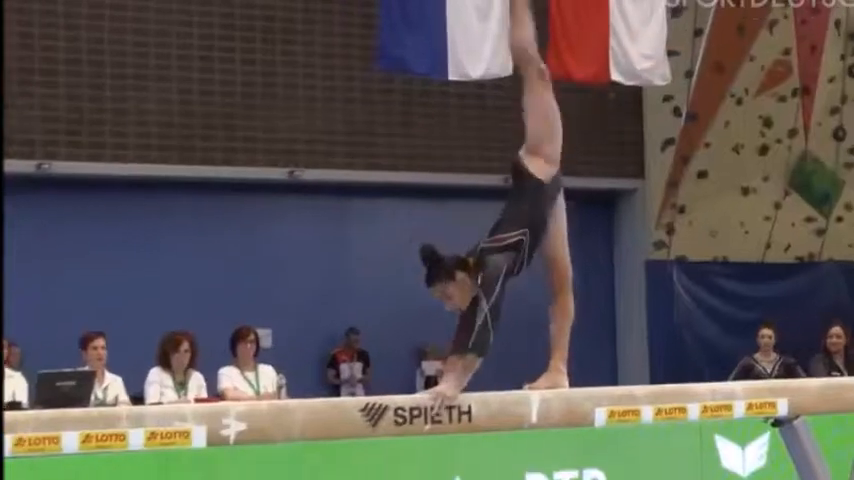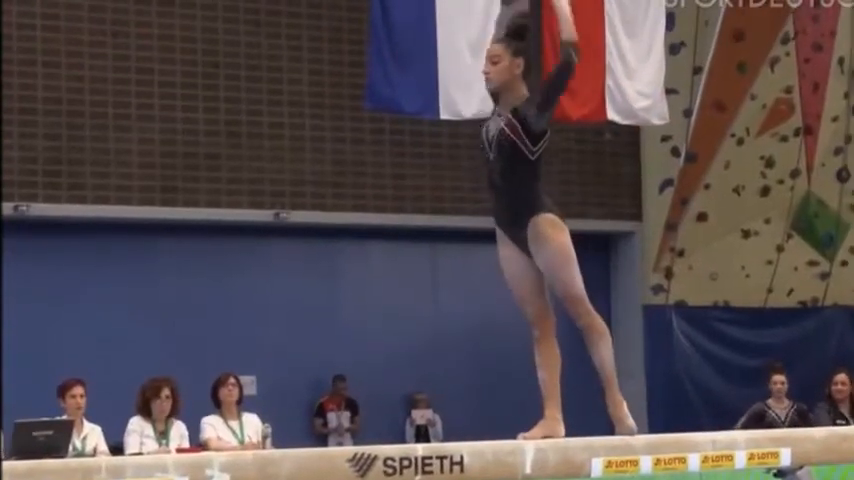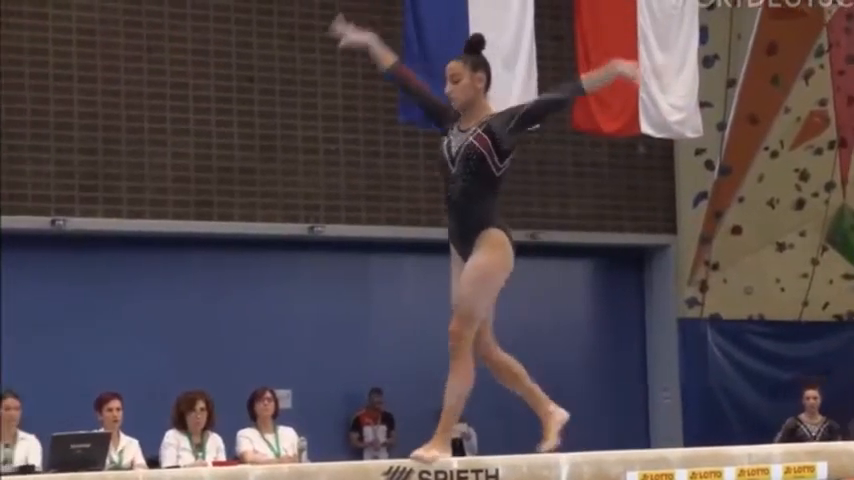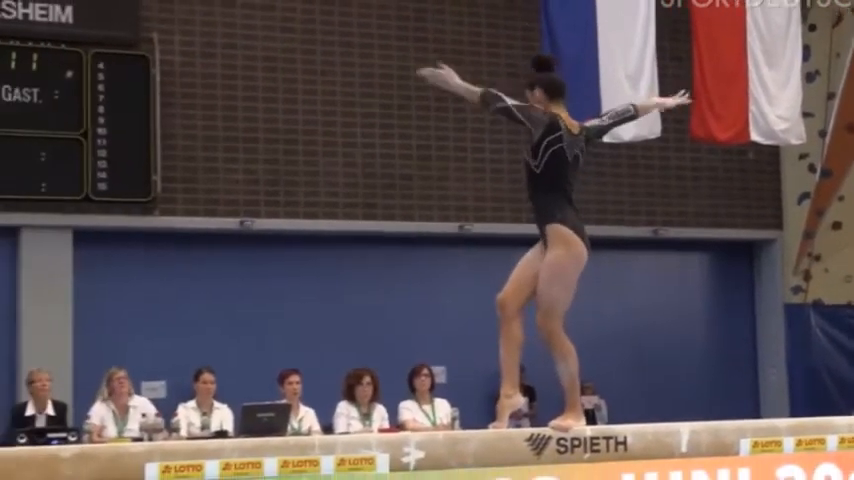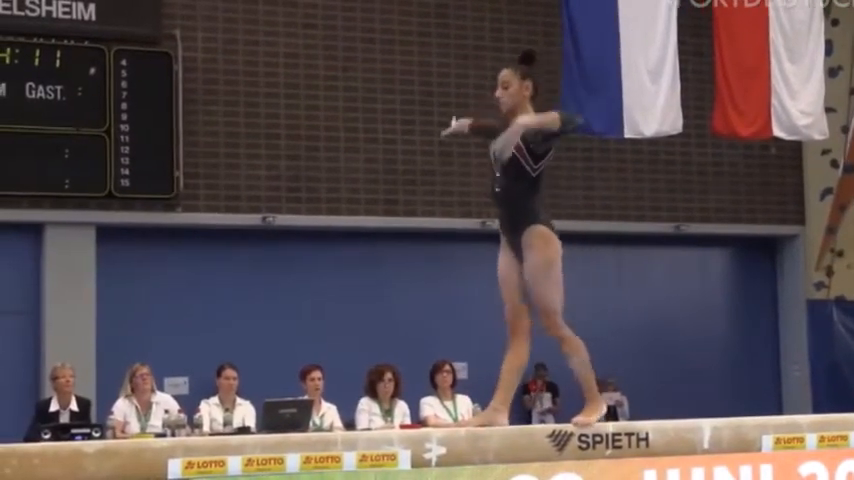
dt=1s
person 1, frame 1
left shoulder: (490, 271)
right shoulder: (478, 279)
left elbow: (480, 332)
right elbow: (468, 336)
left wrist: (451, 382)
right wrist: (451, 381)
left hip: (538, 174)
right hip: (538, 189)
right knee: (561, 285)
person 1, frame 2
left shoulder: (534, 107)
right shoulder: (501, 107)
left elbow: (567, 64)
left hip: (539, 222)
right hip: (508, 230)
left knee: (580, 311)
right knee: (539, 323)
left ankle: (615, 399)
right ankle: (552, 417)
person 1, frame 3
left shoulder: (505, 123)
right shoulder: (450, 124)
left elbow: (559, 97)
right elbow: (407, 82)
left wrist: (611, 70)
right wrist: (369, 41)
left hip: (490, 243)
right hip: (460, 246)
left knee: (459, 337)
right knee: (482, 347)
left ankle: (442, 440)
right ankle: (548, 411)
person 1, frame 4
left shoulder: (547, 124)
right shoulder: (581, 131)
left elbow: (498, 102)
right elbow: (621, 114)
left wrist: (455, 84)
right wrist: (663, 103)
left hip: (565, 236)
right hip: (552, 236)
left knee: (549, 324)
right knee: (507, 304)
left ankle: (575, 411)
right ankle: (510, 392)
person 1, frame 5
left shoulder: (537, 131)
right shoulder: (507, 131)
left elbow: (569, 119)
right elbow: (488, 127)
left wrist: (523, 122)
right wrist: (462, 124)
left hip: (537, 237)
right hip: (511, 239)
left knee: (553, 325)
right knee: (517, 326)
left ankle: (593, 402)
right ankle: (497, 409)
